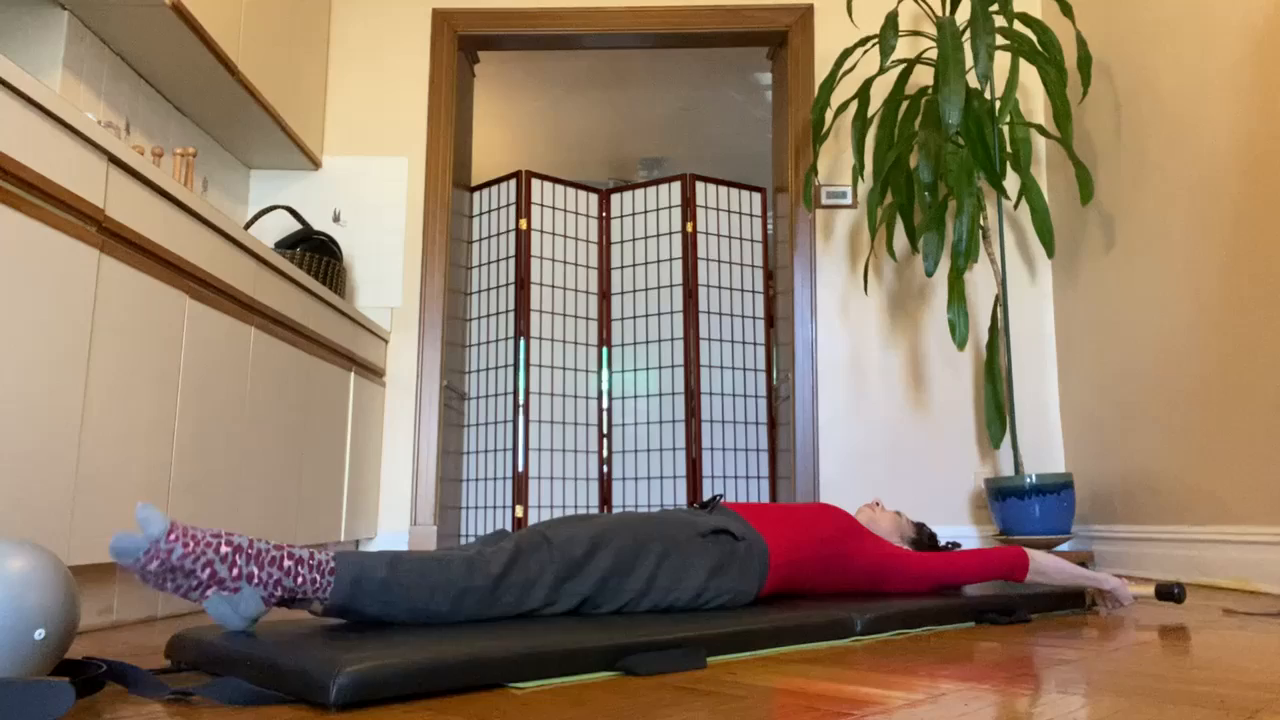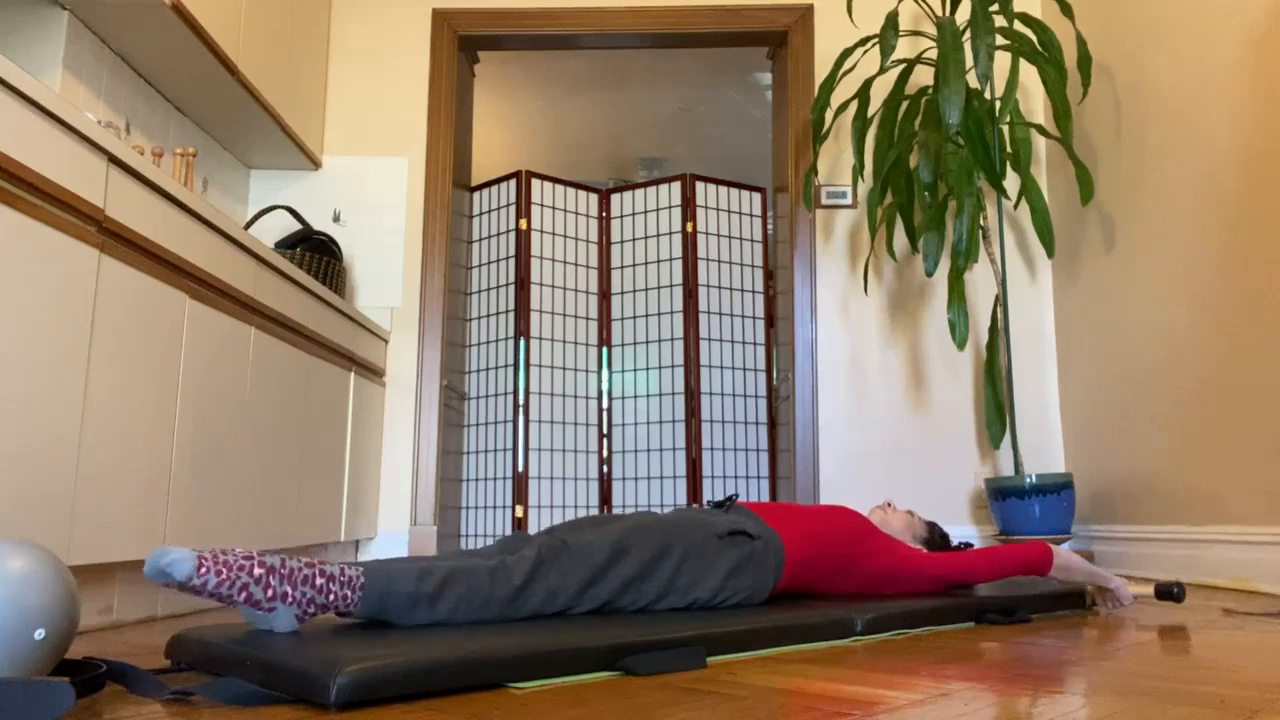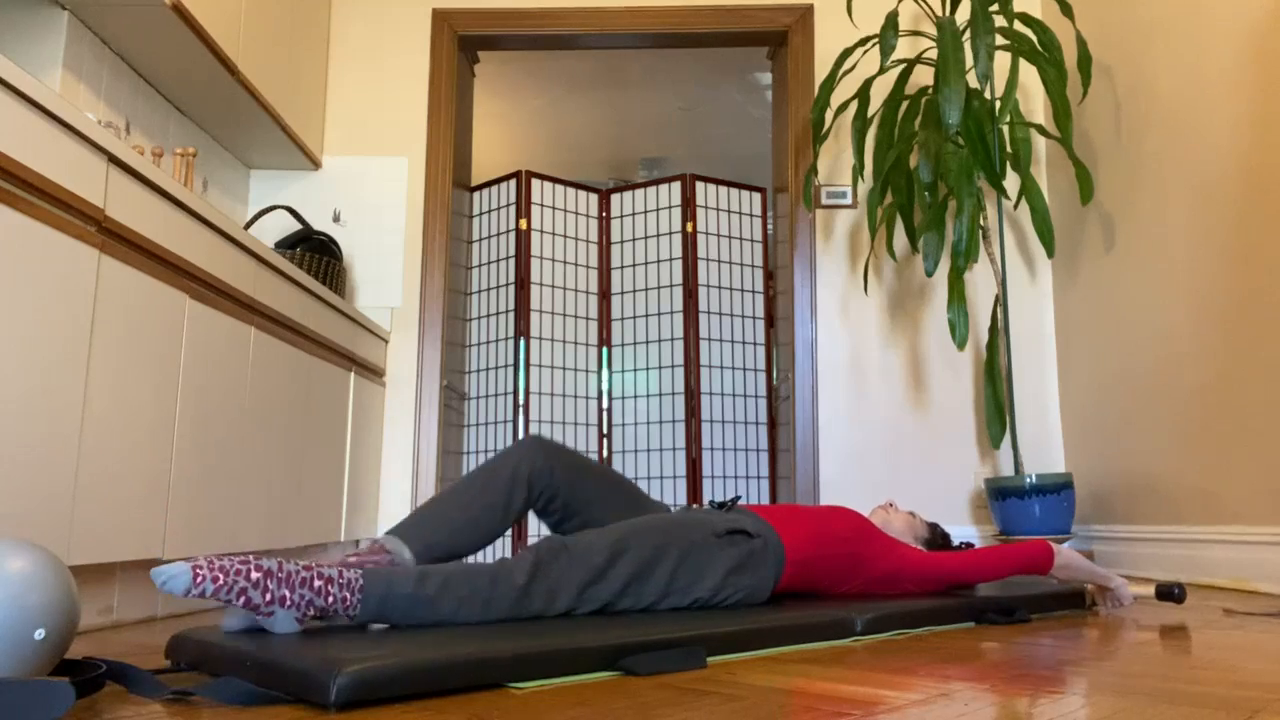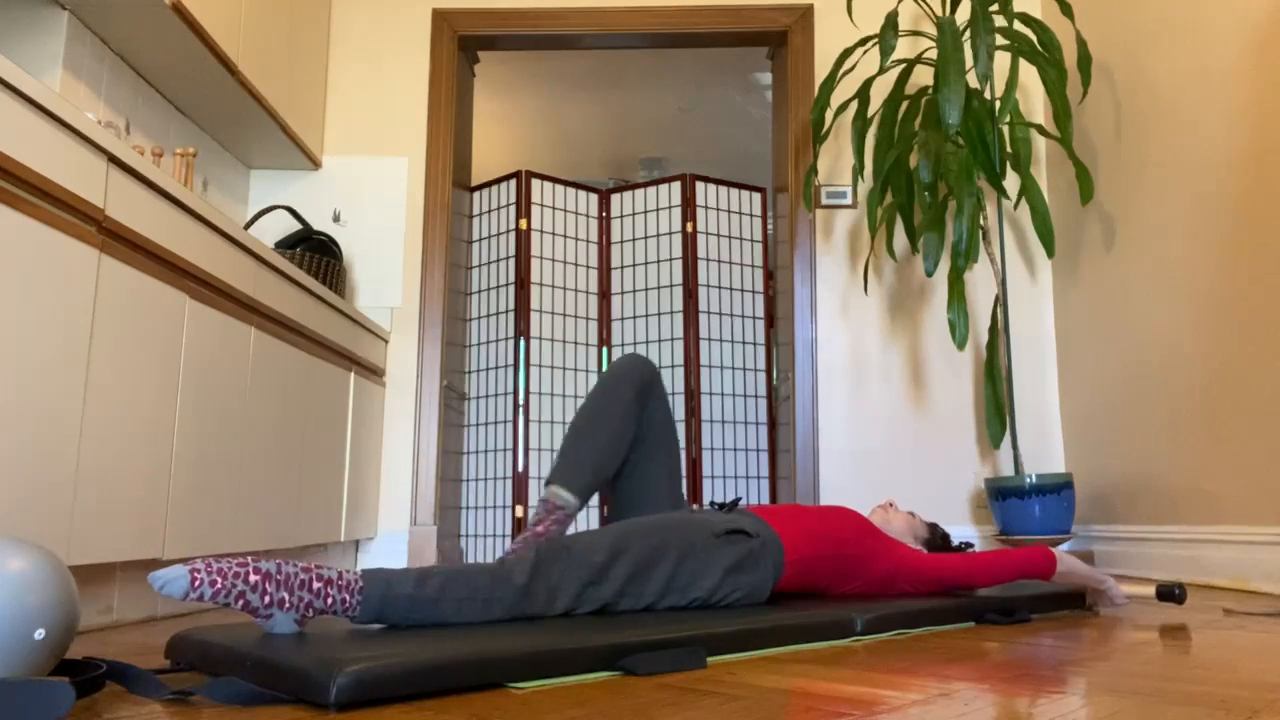
dt=0.4s
person 1, frame 1
left shoulder: (894, 565)
right shoulder: (847, 541)
left elbow: (987, 563)
left wrist: (1079, 575)
left hip: (716, 559)
right hip: (701, 535)
left knee: (494, 582)
right knee: (500, 559)
left ankle: (273, 572)
right ankle: (263, 578)
person 1, frame 2
left shoulder: (903, 562)
right shoulder: (853, 534)
left elbow: (994, 560)
left wrist: (1082, 567)
left hip: (732, 557)
right hip: (710, 533)
left knee: (515, 586)
right knee: (512, 556)
left ankle: (305, 586)
right ankle: (298, 588)
person 1, frame 3
left shoulder: (904, 563)
right shoulder: (852, 530)
left elbow: (1000, 556)
left wrist: (1084, 567)
left hip: (730, 559)
right hip: (696, 532)
left knee: (522, 586)
right knee: (533, 459)
left ankle: (307, 590)
right ankle: (372, 562)
person 1, frame 4
left shoulder: (904, 564)
right shoulder: (850, 533)
left elbow: (995, 564)
left wrist: (1074, 572)
left hip: (731, 559)
right hip: (693, 532)
left knee: (526, 588)
right knee: (632, 378)
left ankle: (303, 589)
right ankle: (553, 526)
